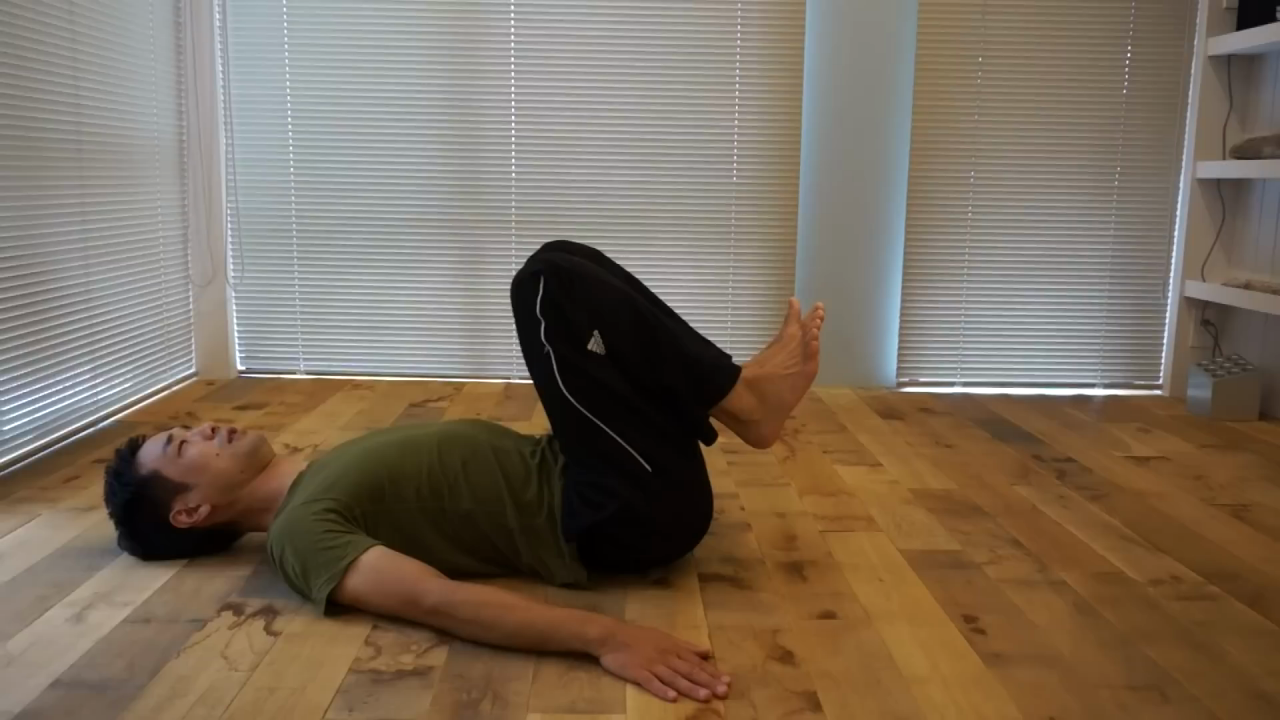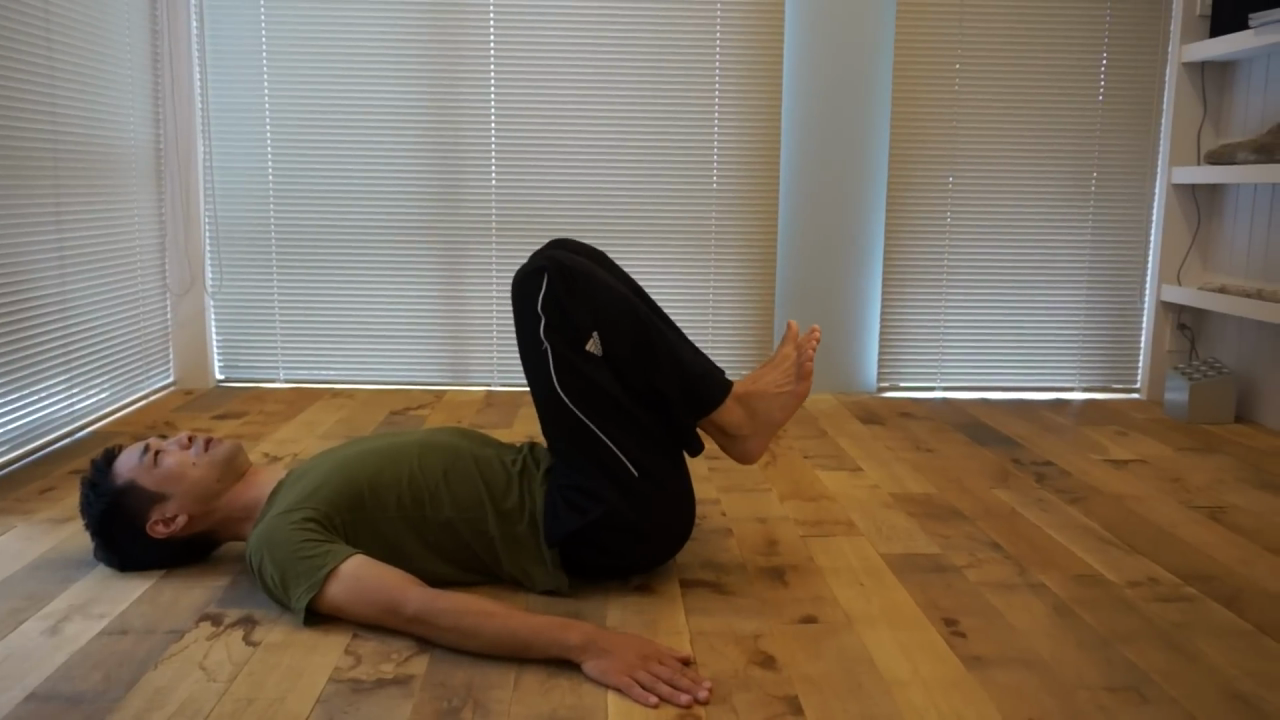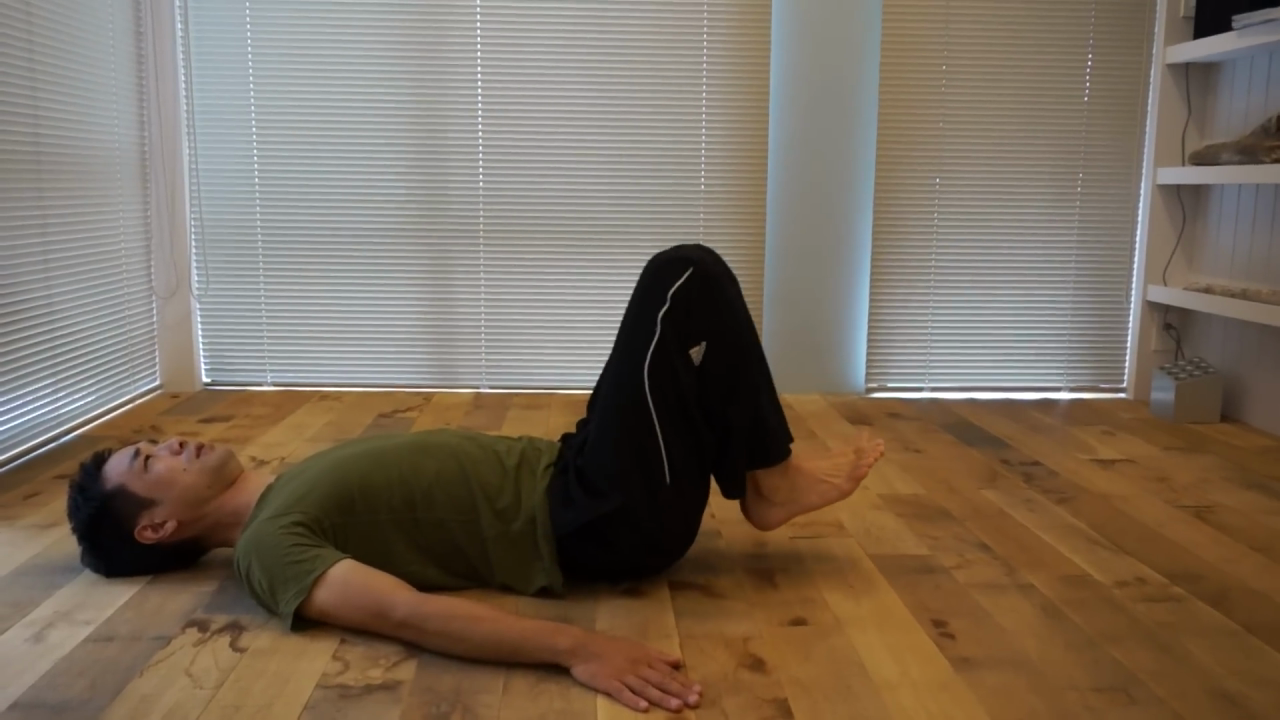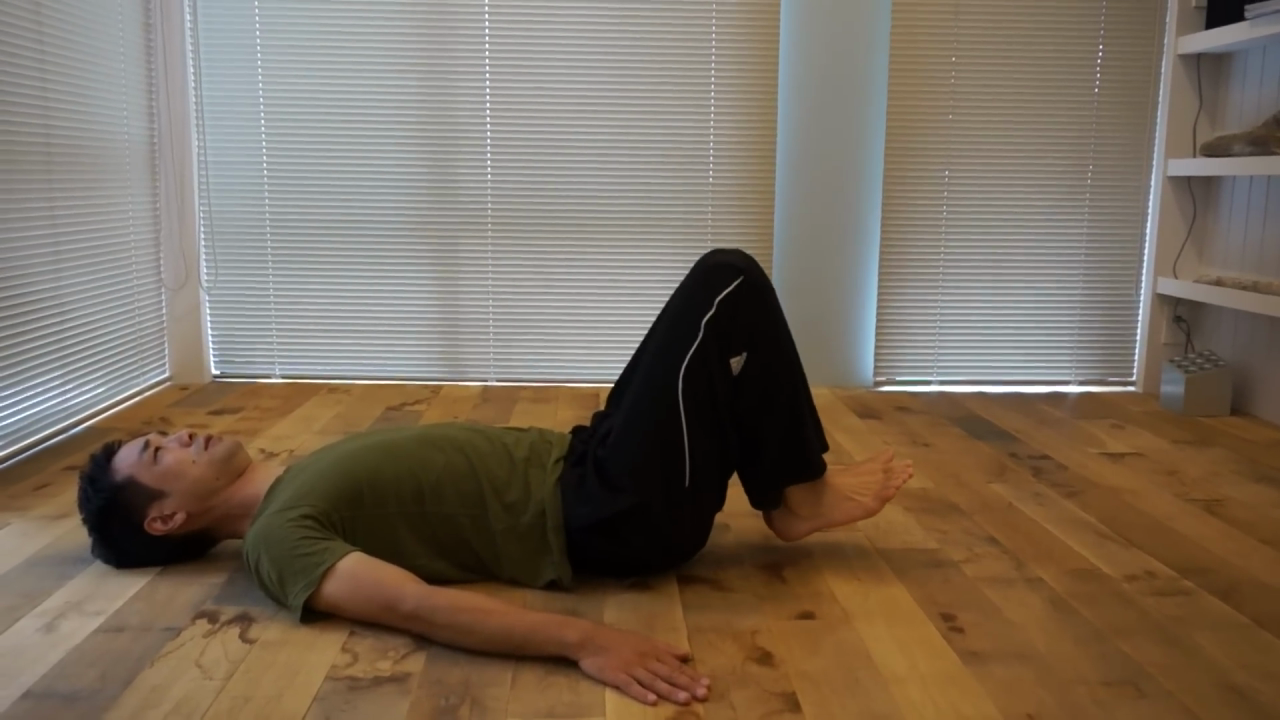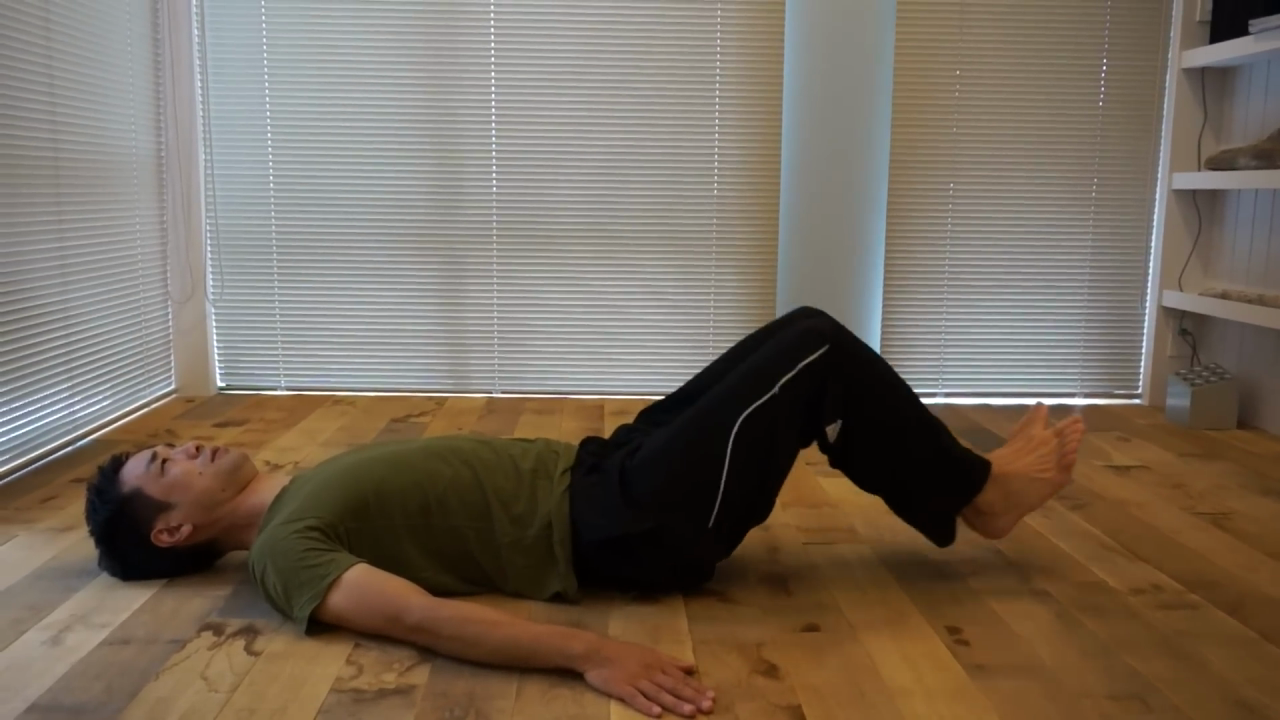
dt=1s
person 1, frame 1
left shoulder: (328, 482)
right shoulder: (302, 532)
right elbow: (434, 600)
right wrist: (603, 634)
left hip: (566, 475)
right hip: (622, 519)
left knee: (565, 267)
right knee: (553, 281)
left ankle: (739, 390)
right ankle: (741, 400)
person 1, frame 2
left shoulder: (306, 489)
right shoulder: (283, 542)
right elbow: (417, 609)
right wrist: (586, 642)
left hip: (549, 482)
right hip: (608, 525)
left knee: (565, 266)
right knee: (552, 280)
left ankle: (729, 406)
right ankle: (731, 414)
person 1, frame 3
left shoulder: (294, 495)
right shoulder: (271, 549)
right elbow: (408, 615)
right wrist: (576, 646)
left hip: (562, 475)
right hip: (600, 523)
left knee: (685, 275)
right knee: (686, 282)
left ankle: (764, 475)
right ankle: (767, 483)
person 1, frame 4
left shoulder: (303, 485)
right shoulder: (281, 541)
right elbow: (416, 606)
right wrist: (584, 638)
left hip: (576, 466)
right hip: (612, 516)
left knee: (723, 280)
right knee: (728, 285)
left ankle: (797, 483)
right ankle: (796, 497)
person 1, frame 5
left shoulder: (309, 498)
right shoulder: (284, 553)
right elbow: (417, 615)
left hip: (593, 469)
right hip: (616, 528)
left knee: (801, 343)
right knee: (812, 352)
left ankle: (971, 482)
right ankle: (982, 494)
